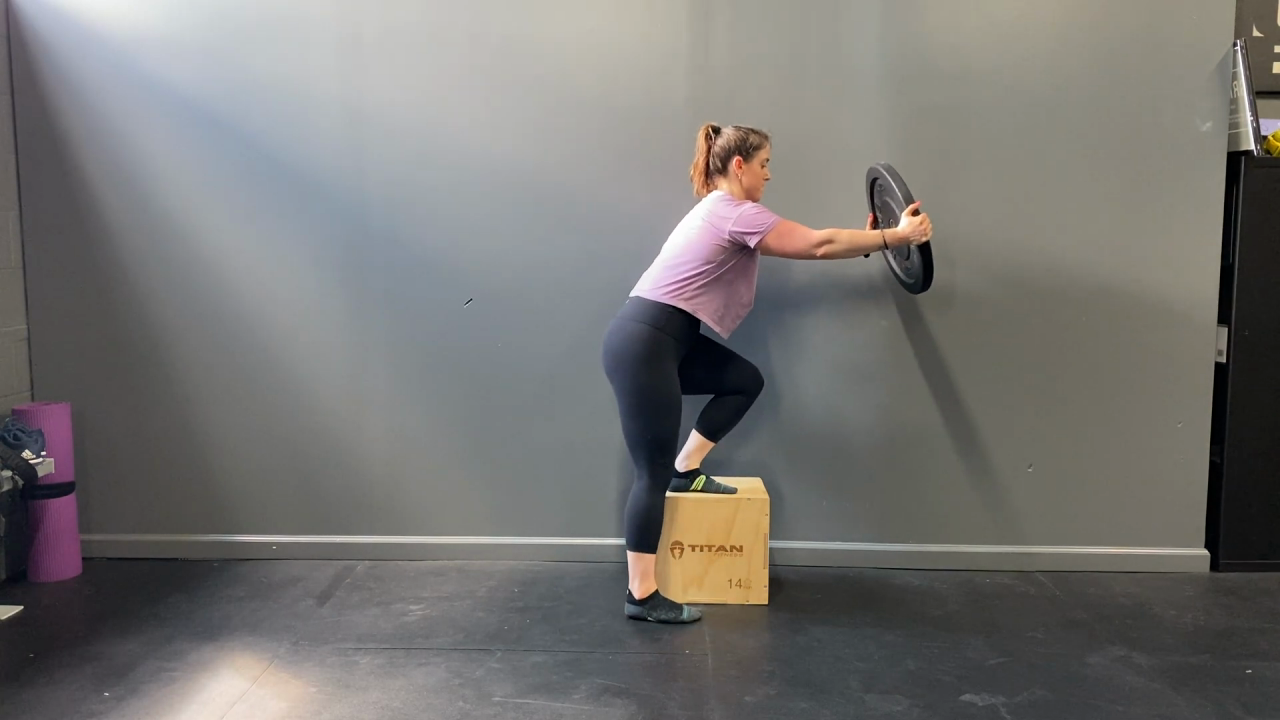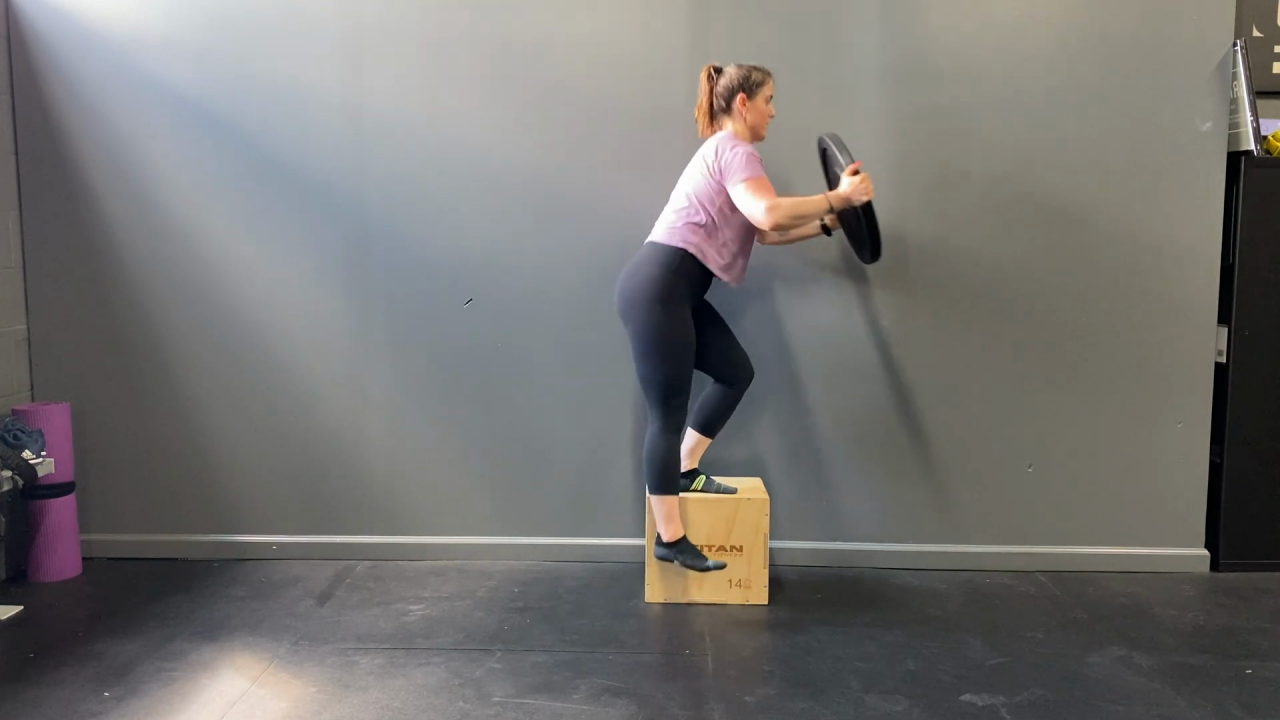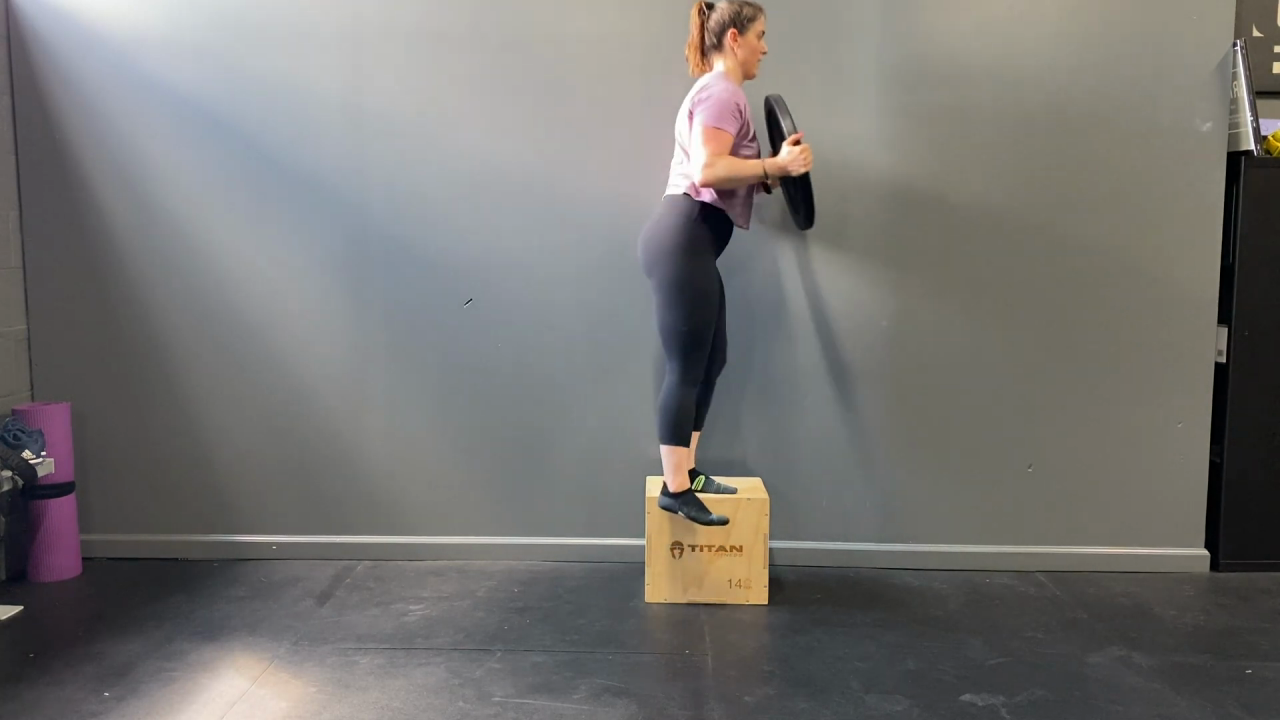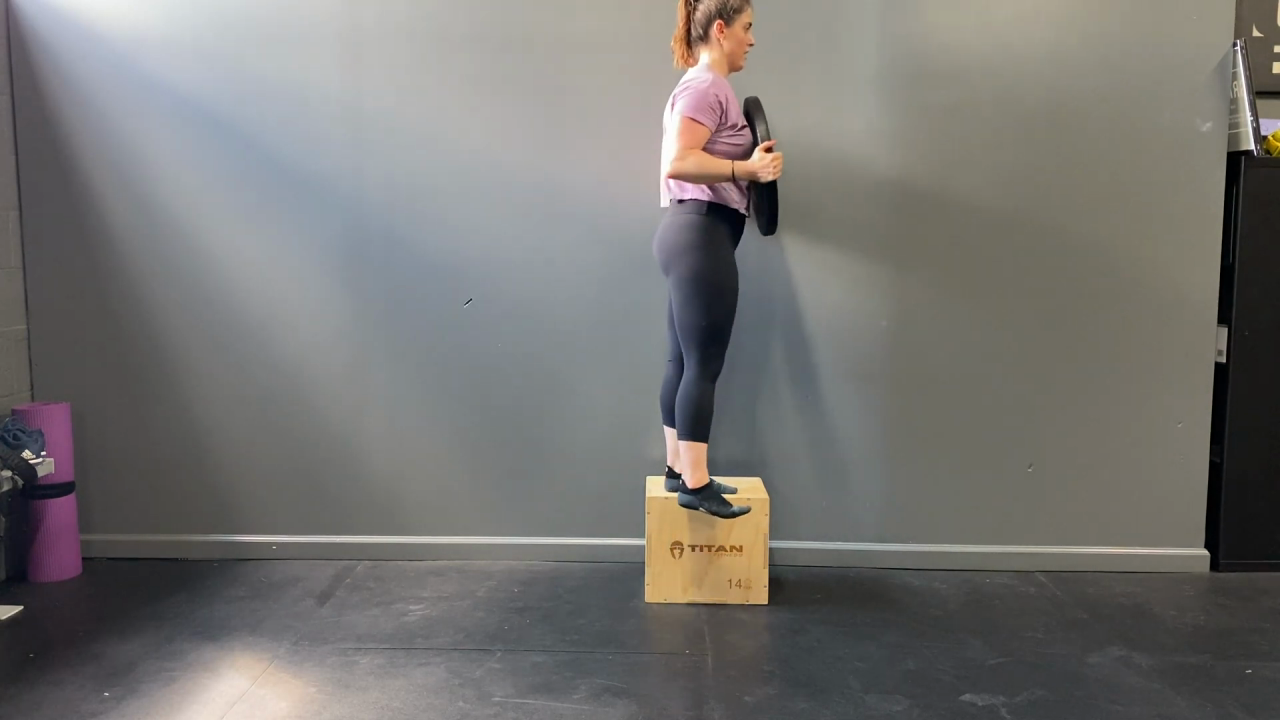
dt=0.4s
person 1, frame 1
left shoulder: (722, 212)
right shoulder: (736, 214)
left elbow: (805, 245)
right elbow: (818, 245)
left wrist: (866, 238)
right wrist: (894, 237)
left hip: (659, 338)
right hip: (642, 345)
left knee: (746, 380)
right knee: (653, 472)
left ankle: (686, 469)
right ankle: (642, 595)
person 1, frame 2
left shoulder: (724, 151)
right shoulder: (735, 152)
left elbow: (766, 230)
right elbow: (769, 218)
left wrist: (827, 223)
right wrist: (835, 200)
left hip: (673, 288)
right hip: (658, 289)
left knee: (736, 373)
right knee: (669, 414)
left ankle: (684, 471)
right ankle: (670, 537)
person 1, frame 3
left shoulder: (719, 92)
right shoulder: (720, 93)
right elbow: (708, 171)
left wrist: (772, 173)
right wrist: (775, 166)
left hip: (688, 241)
right hip: (684, 241)
left knee: (705, 365)
right knee: (688, 369)
left ankle: (684, 473)
right ankle: (675, 488)
person 1, frame 4
left shoulder: (709, 87)
right shoulder: (703, 86)
right elbow: (677, 162)
left wrist: (752, 168)
right wrist: (747, 168)
left hip: (694, 234)
right hip: (700, 235)
left knee: (686, 362)
right knee: (703, 366)
left ankle: (680, 470)
right ankle: (696, 487)
